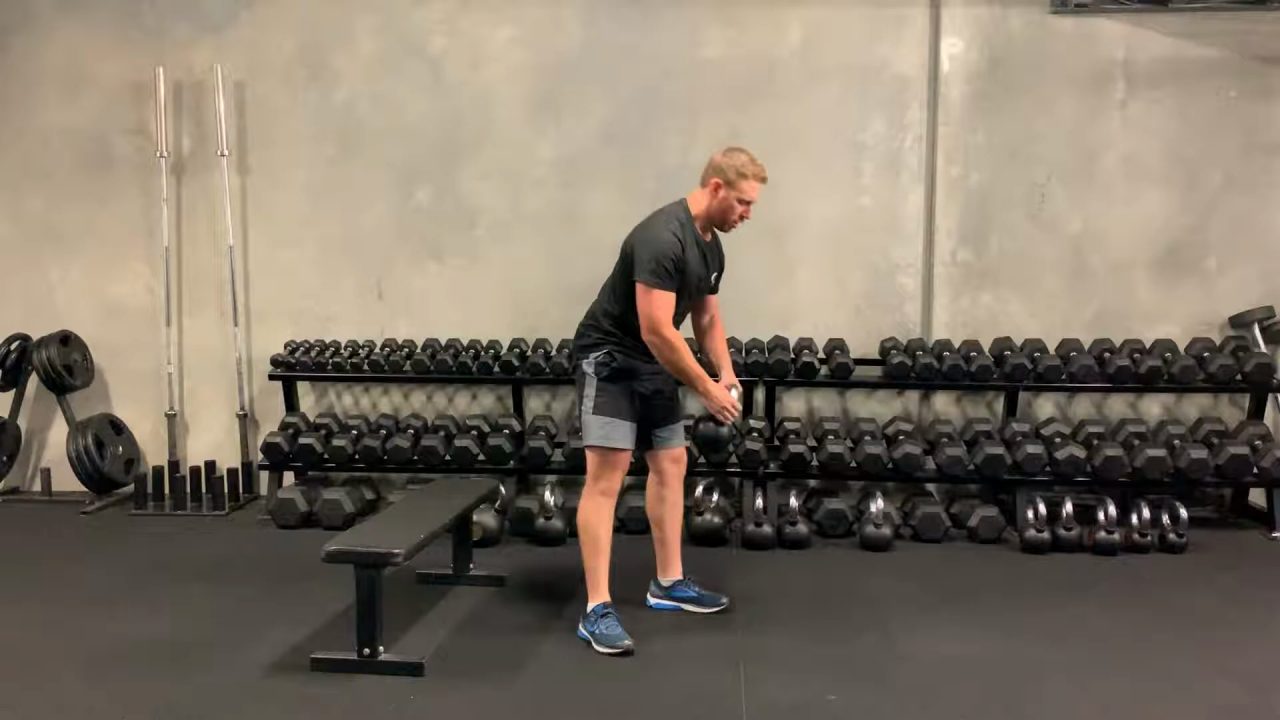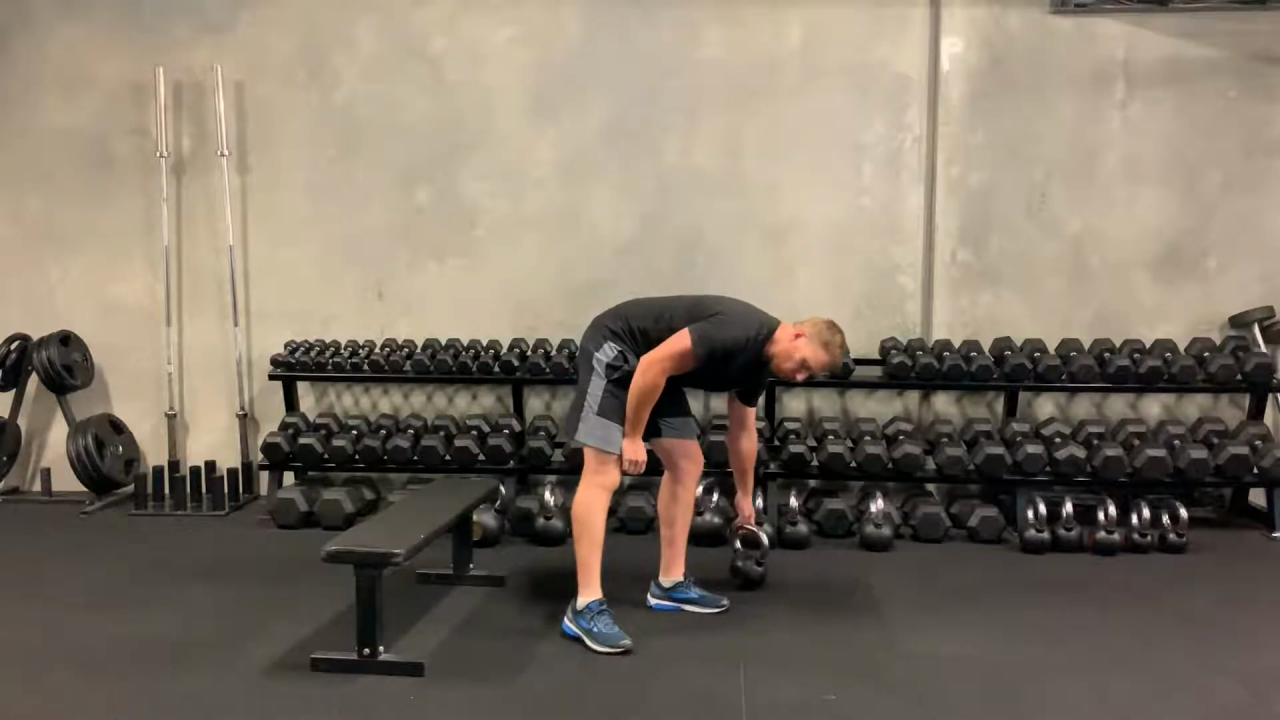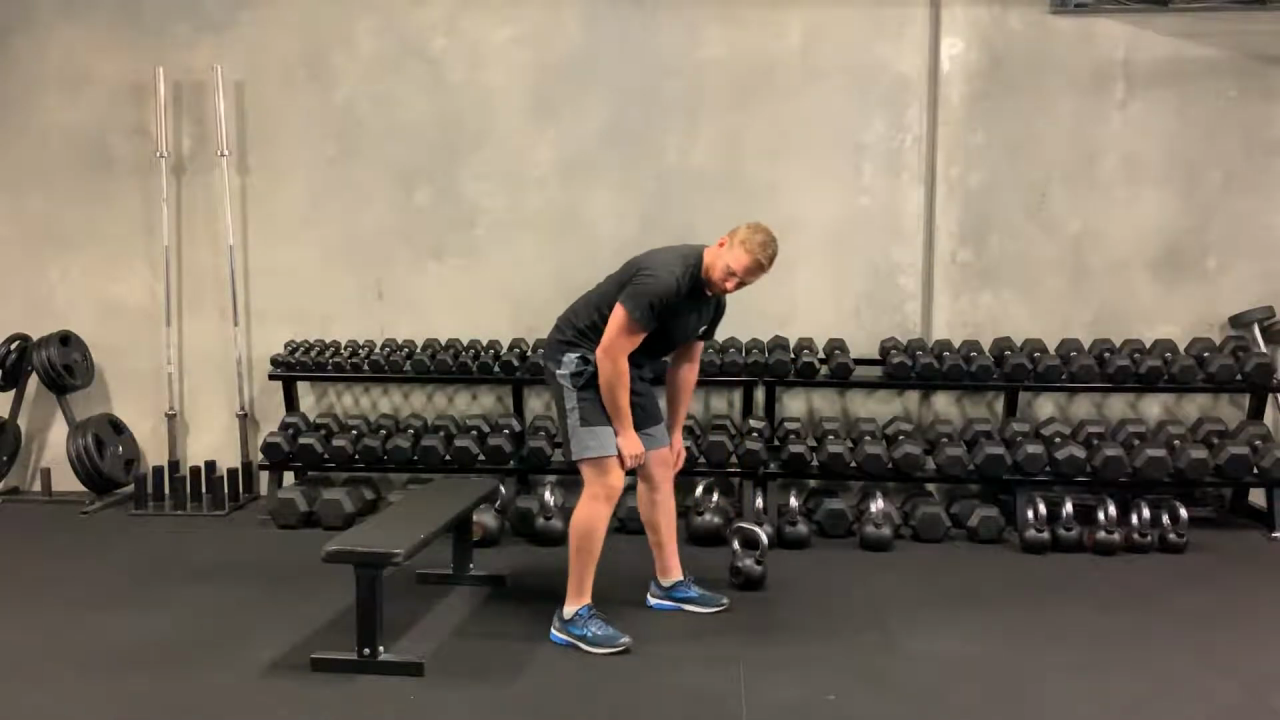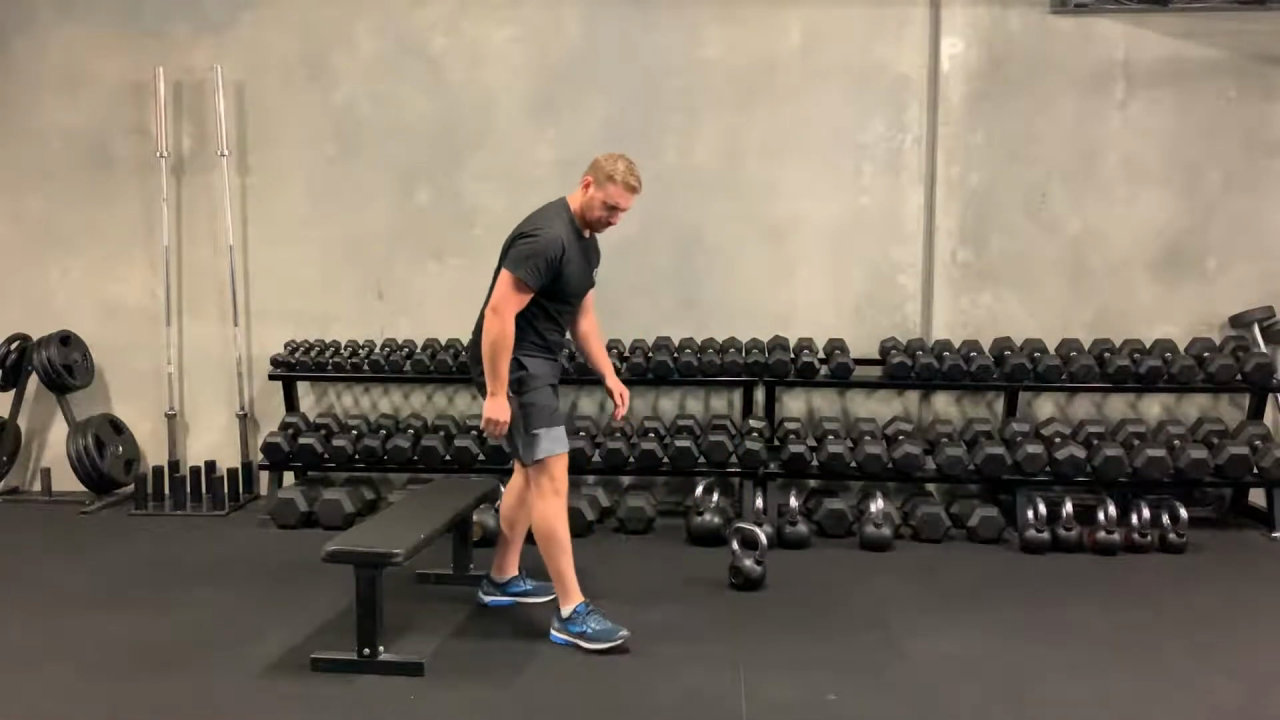
dt=0.7s
person 1, frame 1
left shoulder: (711, 246)
right shoulder: (662, 239)
left elbow: (707, 317)
right elbow: (657, 332)
left wrist: (727, 377)
right wrist: (705, 390)
left hip: (651, 365)
right hip: (609, 359)
left knee: (671, 465)
right knee: (606, 477)
left ankle: (668, 582)
right ankle: (597, 608)
person 1, frame 2
left shoulder: (756, 363)
right shoulder: (735, 333)
left elbow: (743, 432)
right elbow: (653, 366)
left wrist: (744, 498)
right wrist: (633, 437)
right hip: (616, 349)
left knee: (688, 463)
right knee: (602, 475)
left ankle: (670, 583)
right ankle: (586, 606)
person 1, frame 3
left shoulder: (713, 299)
right shoulder: (663, 278)
left elbow: (684, 362)
right elbow: (610, 353)
left wrist: (675, 430)
right wrist: (624, 431)
left hip: (625, 367)
right hip: (583, 359)
left knee: (660, 470)
right knee: (608, 480)
left ankle: (670, 584)
right ankle: (574, 614)
person 1, frame 4
left shoulder: (586, 241)
right shoulder: (546, 237)
left elbow: (581, 315)
right elbow: (498, 315)
left wrist: (609, 375)
right wrist: (496, 395)
left hip: (537, 360)
right hip: (513, 363)
left knee: (532, 471)
right knee: (552, 479)
left ankle: (502, 577)
right ankle: (571, 611)
